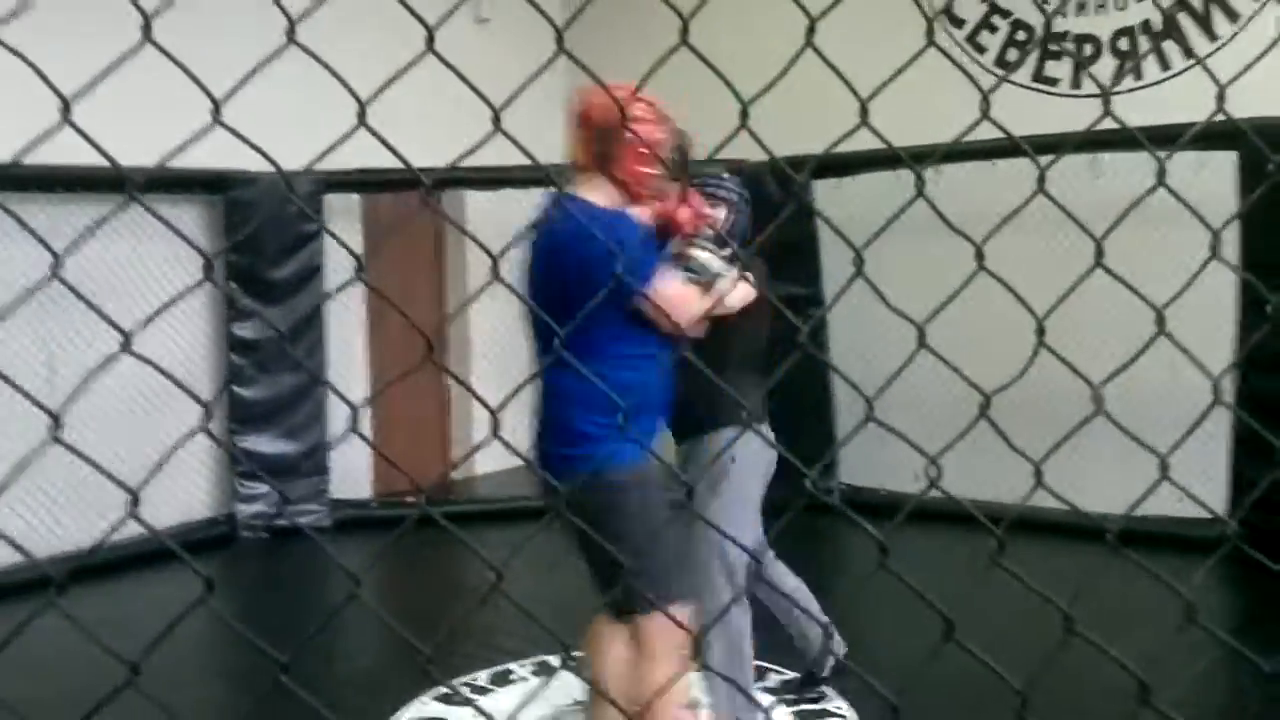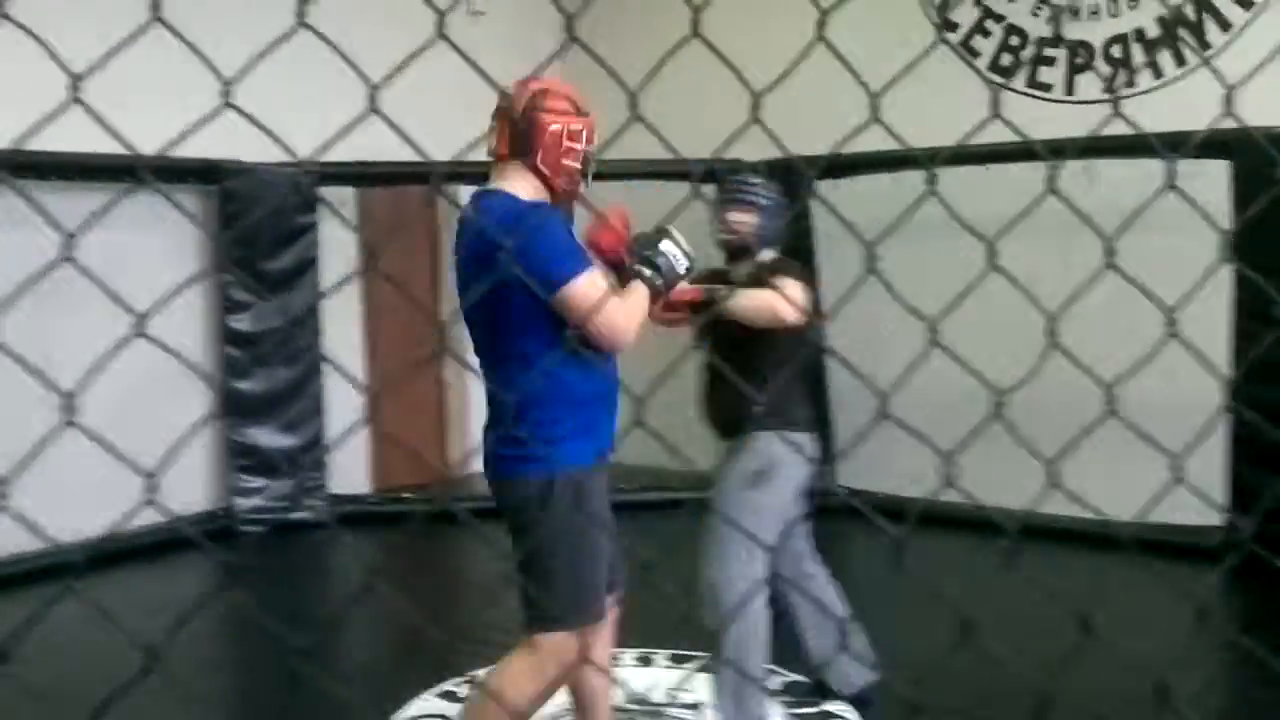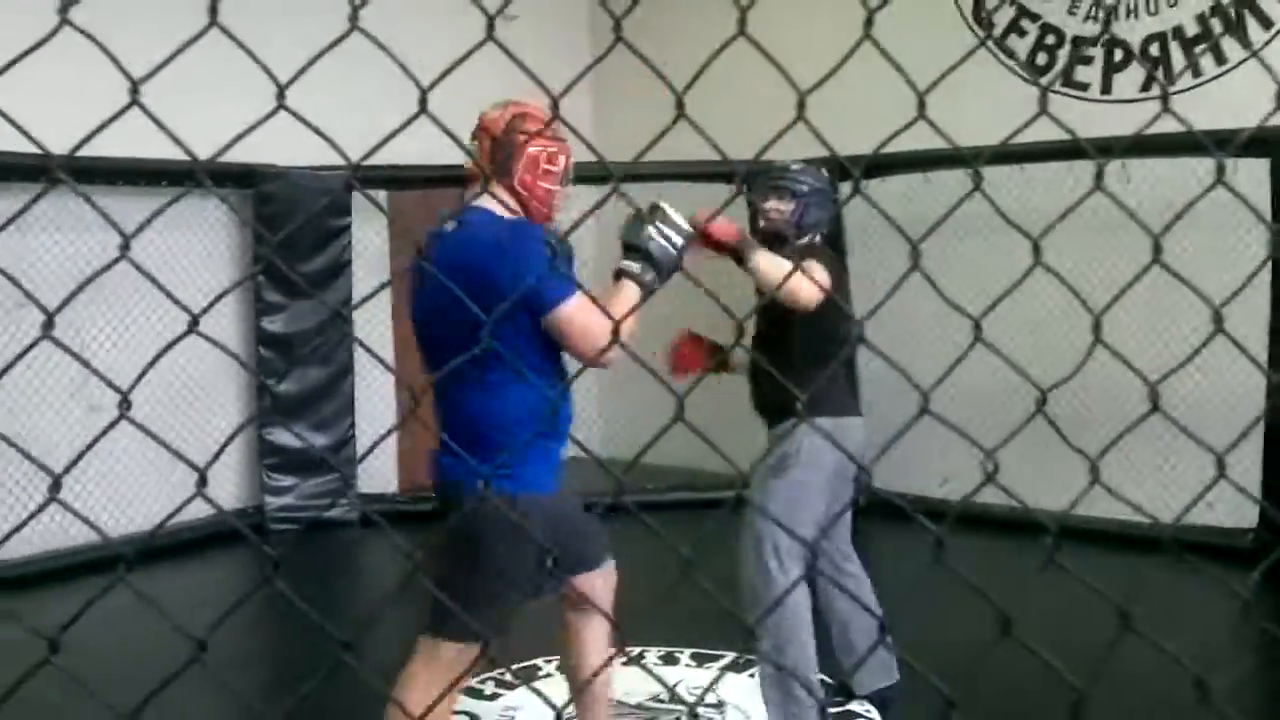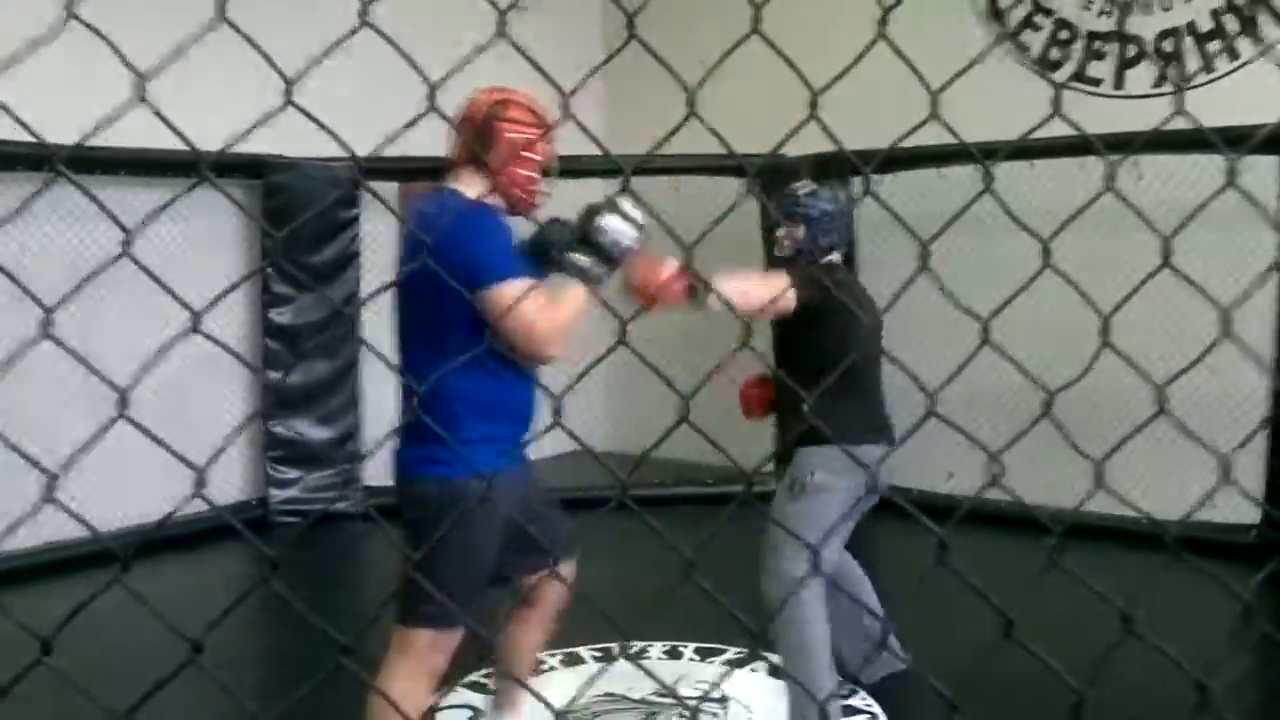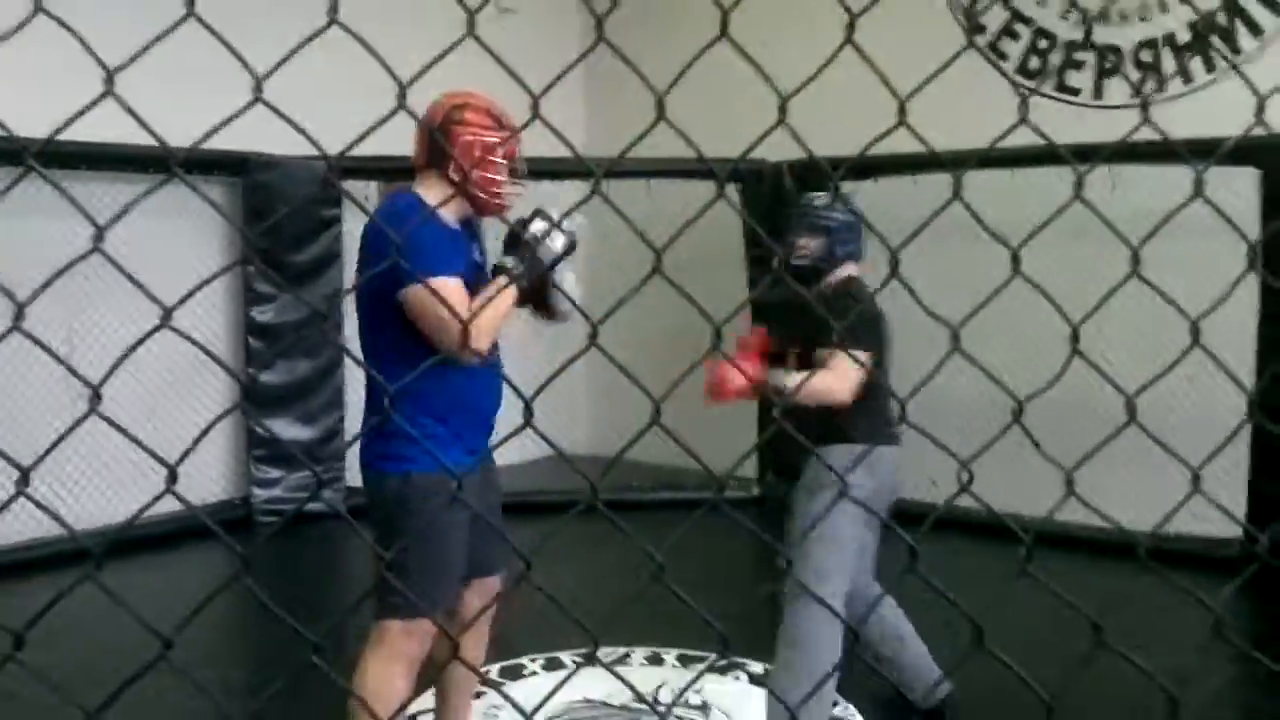
dt=0.2s
person 1, frame 1
left shoulder: (564, 217)
right shoulder: (605, 231)
right elbow: (688, 316)
left wrist: (652, 222)
right wrist: (726, 284)
left hip: (581, 453)
right hip: (607, 456)
left knee: (625, 607)
right knee: (664, 625)
person 1, frame 2
left shoulder: (486, 218)
right shoulder: (530, 224)
right elbow: (617, 329)
right wrist: (650, 273)
left hip: (559, 456)
right hip: (552, 464)
left knee: (595, 614)
right knee: (559, 645)
person 1, frame 3
left shoulder: (440, 244)
right shoulder: (518, 242)
right elbow: (597, 345)
right wrist: (640, 267)
left hip: (517, 471)
right hip: (502, 479)
left knee: (594, 582)
right knee: (450, 651)
person 1, frame 4
left shoulder: (438, 218)
right shoulder: (472, 225)
right elbow: (542, 339)
left wrist: (539, 258)
right wrist: (589, 262)
left hip: (495, 458)
right hip: (455, 467)
left knee: (550, 581)
right knee: (427, 641)
person 1, frame 5
left shoulder: (457, 228)
right shoulder: (405, 226)
left elbow: (472, 319)
right elbow: (465, 339)
left wrist: (518, 275)
right wrist: (519, 266)
left hip: (466, 454)
right hip: (416, 462)
left knee: (477, 596)
right knee: (407, 630)
person 2, frame 1
left shoulder: (743, 268)
left hip: (731, 441)
right hip: (701, 440)
left knee: (717, 576)
right knee: (752, 560)
right ankle: (822, 650)
person 2, frame 2
left shoulder: (784, 274)
right shoulder: (717, 284)
left elbow: (783, 309)
right elbow: (660, 309)
left wrist: (707, 297)
left hip: (772, 444)
right hip: (762, 443)
left knee: (730, 574)
right knee: (792, 564)
person 2, frame 3
left shoulder: (815, 258)
right shoulder: (781, 263)
left elbow: (804, 294)
right elbow: (766, 351)
left wrist: (738, 246)
right wrist: (715, 355)
left hip: (812, 432)
right hip: (828, 431)
left knee: (770, 563)
right knee: (831, 556)
person 2, frame 4
left shoulder: (813, 280)
right shoulder: (848, 289)
left elbow: (750, 295)
left wrist: (688, 286)
right wrist: (780, 388)
left hip: (830, 453)
right hip: (865, 447)
left knee: (790, 578)
right knee: (825, 558)
right ankle: (886, 671)
person 2, frame 5
left shoulder: (846, 305)
right shoulder: (815, 301)
left elbow: (837, 389)
left wrist: (768, 379)
right wrist: (771, 362)
left hip: (849, 456)
right hip: (850, 457)
left knee: (815, 587)
right knee: (854, 585)
